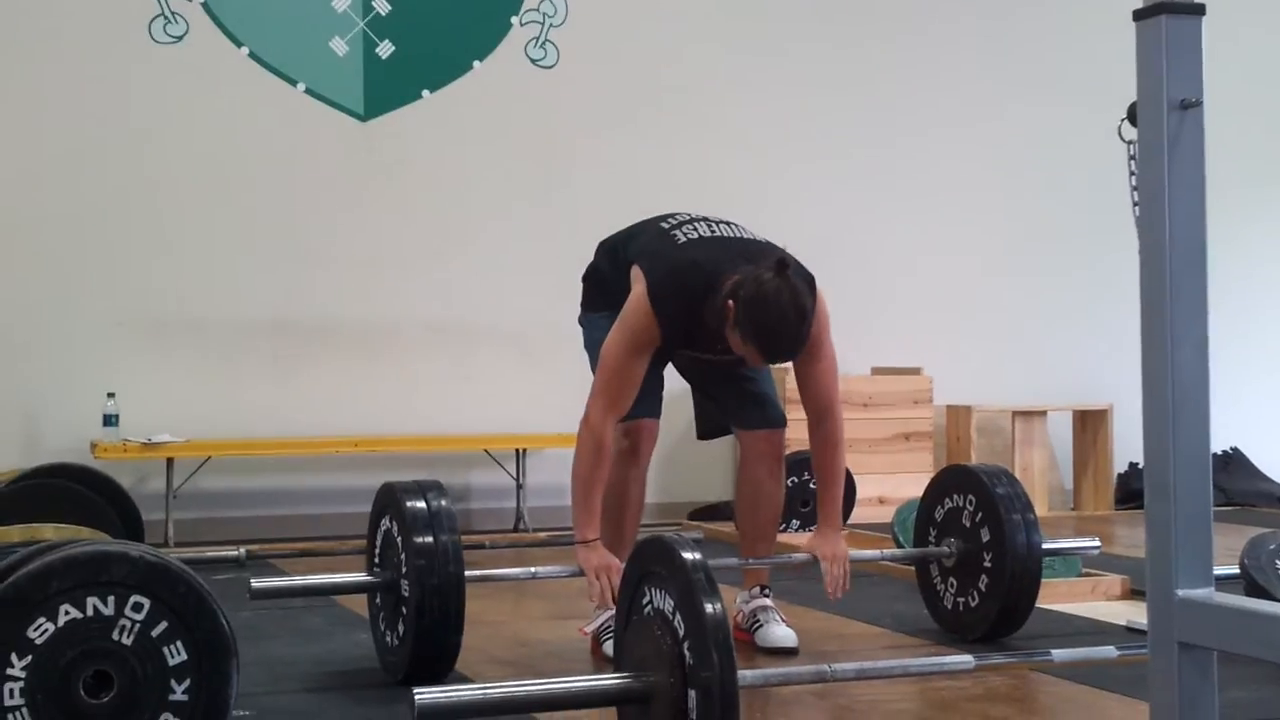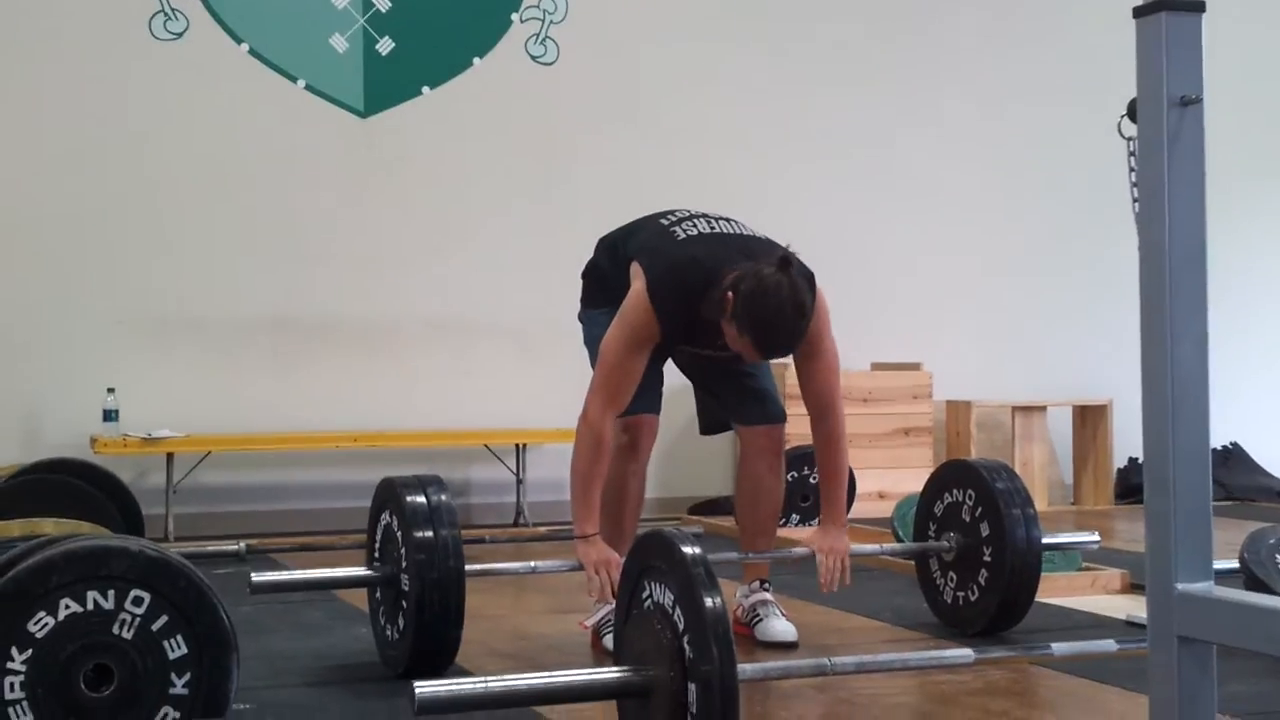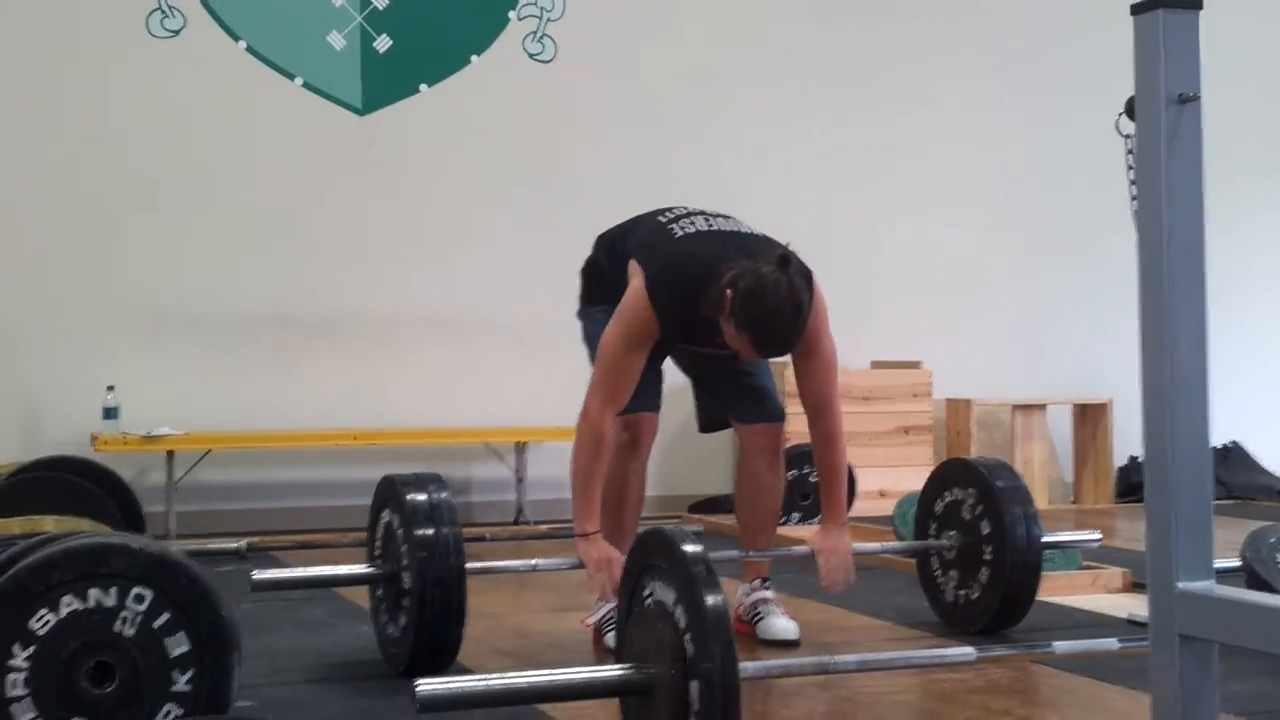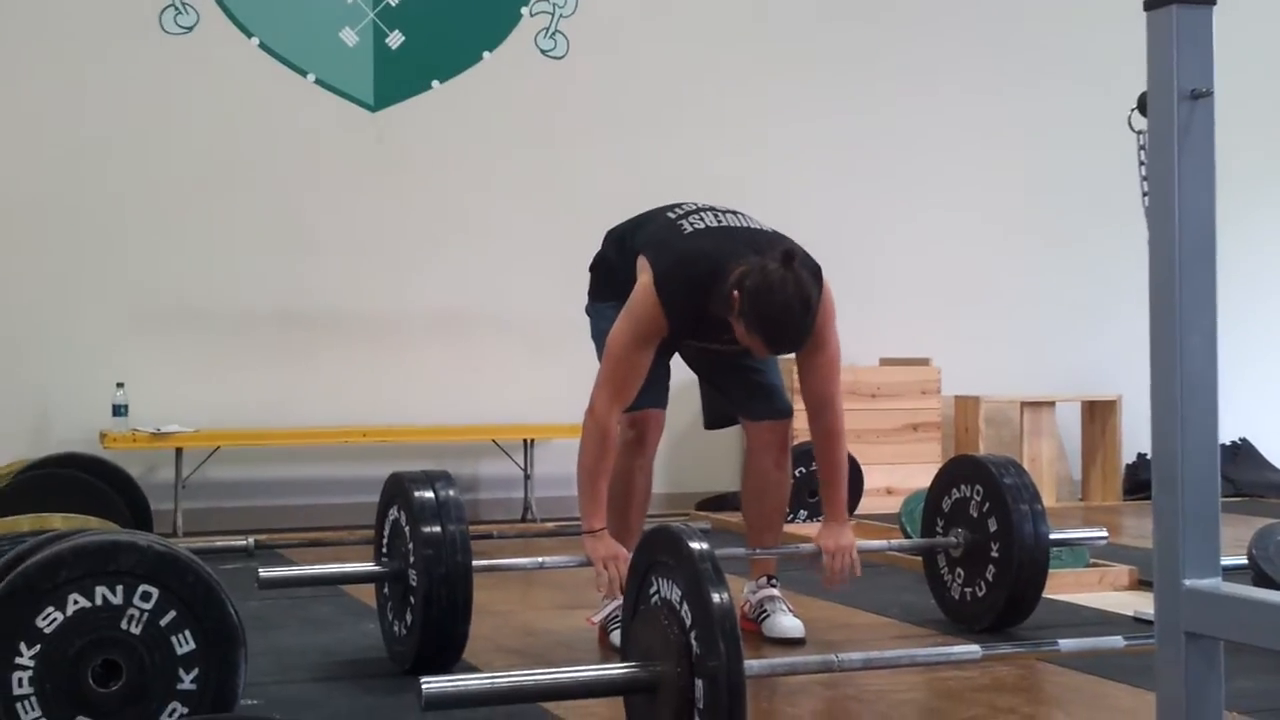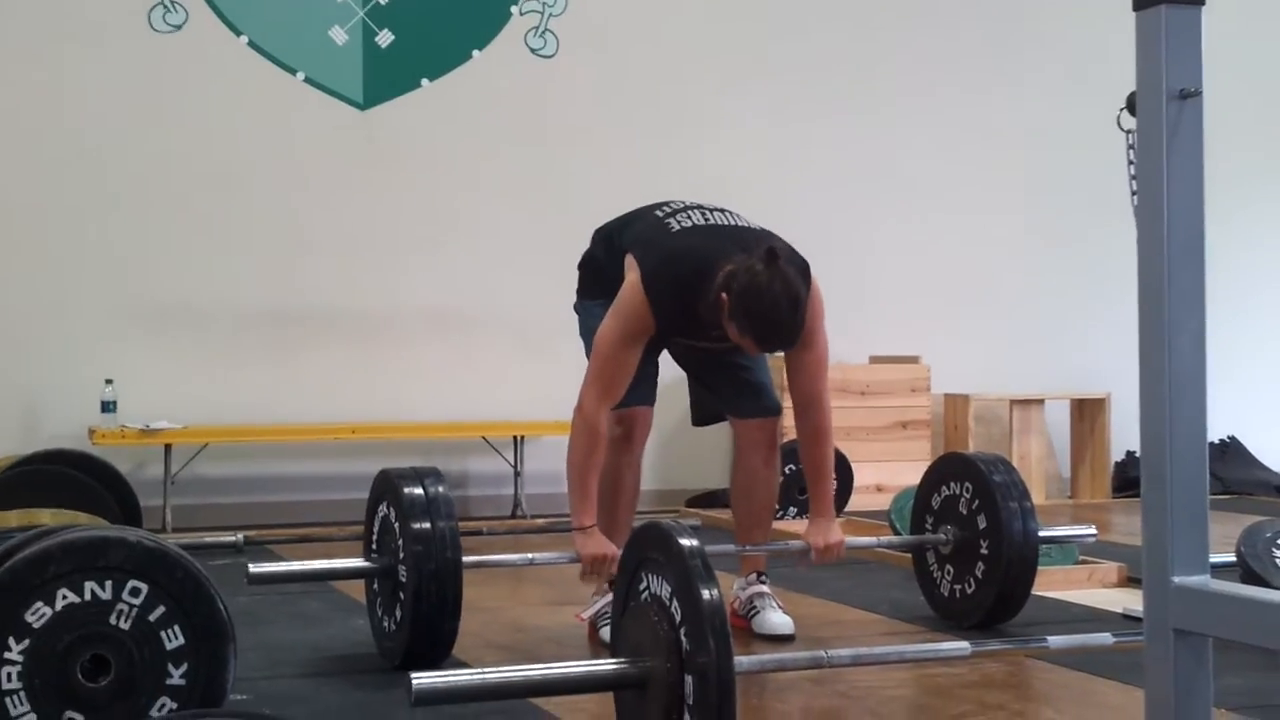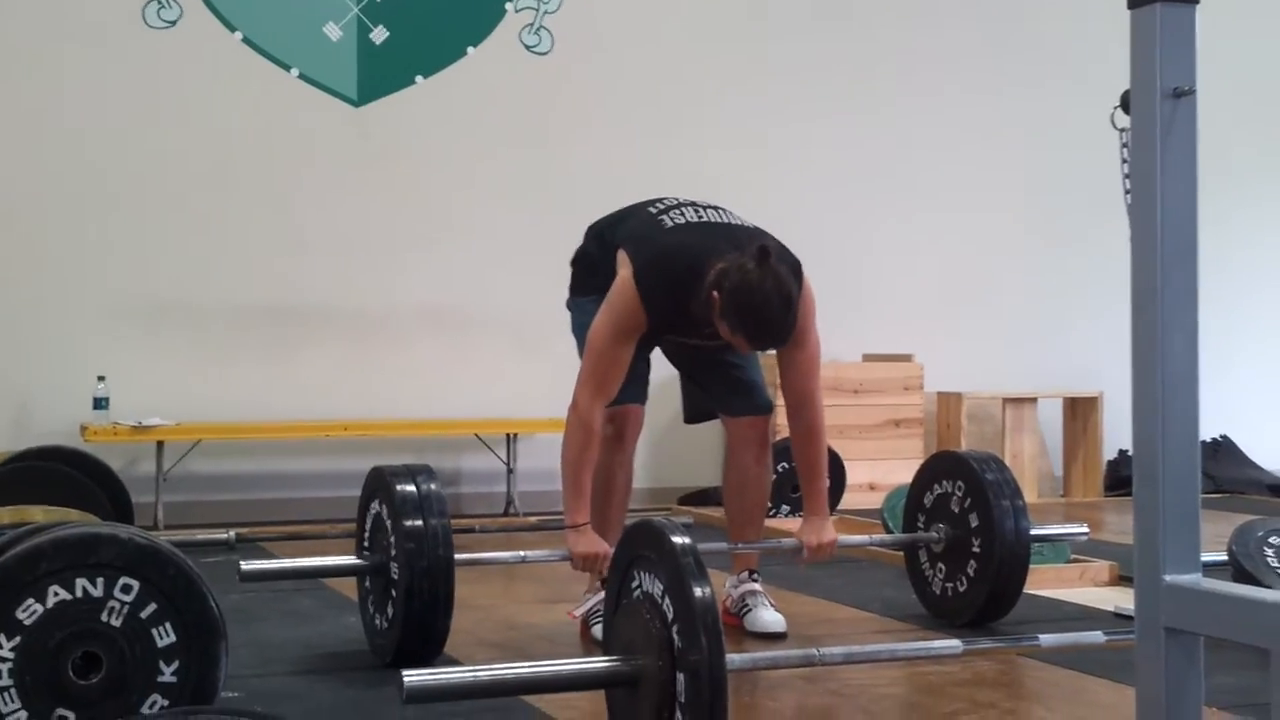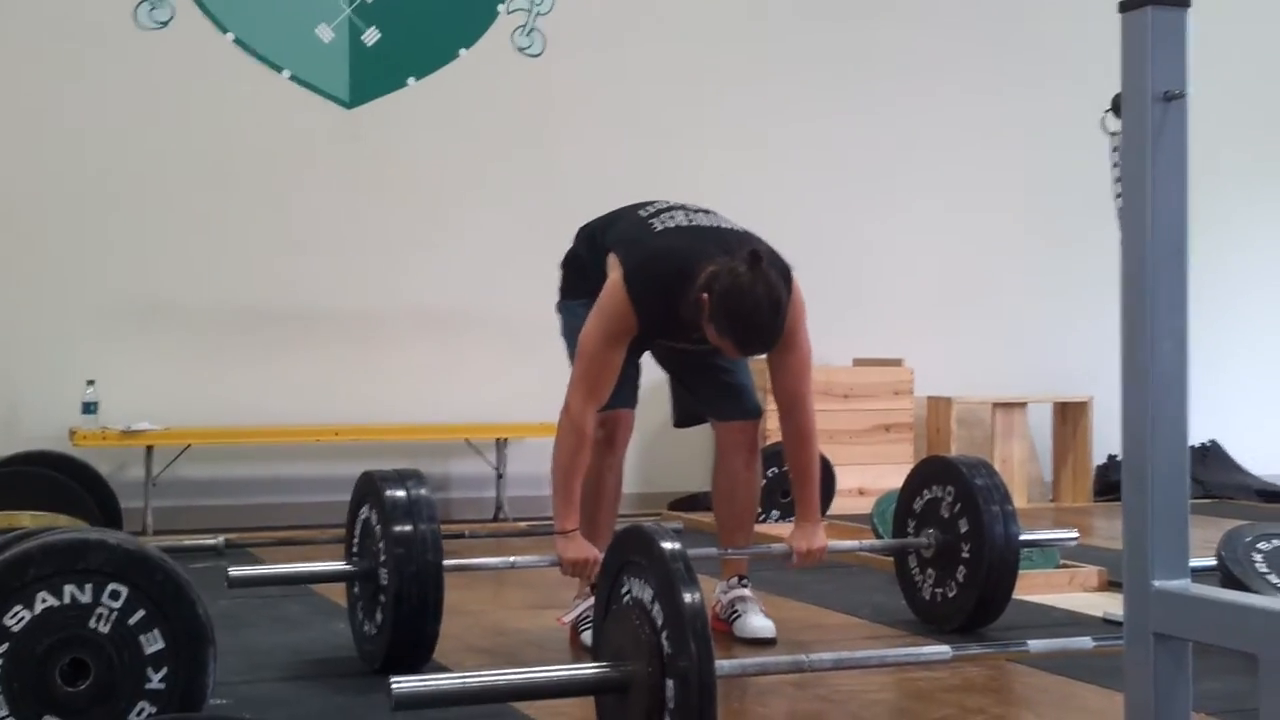
dt=0.1s
person 1, frame 1
left shoulder: (802, 303)
right shoulder: (654, 299)
left elbow: (825, 418)
right elbow: (599, 419)
left wrist: (830, 529)
right wrist: (588, 540)
left hip: (713, 315)
right hip: (616, 296)
left knee: (767, 436)
right knee: (636, 433)
left ankle: (755, 601)
right ankle: (613, 609)
person 1, frame 2
left shoulder: (801, 299)
right shoulder: (650, 295)
left elbow: (827, 413)
right elbow: (598, 416)
left wrist: (834, 524)
right wrist: (587, 535)
left hip: (710, 312)
right hip: (614, 293)
left knee: (767, 431)
right knee: (635, 428)
left ankle: (755, 595)
right ankle: (613, 603)
person 1, frame 3
left shoulder: (800, 297)
right shoulder: (650, 293)
left elbow: (824, 413)
right elbow: (598, 413)
left wrist: (835, 523)
right wrist: (587, 533)
left hip: (709, 306)
right hip: (614, 289)
left knee: (766, 429)
right knee: (635, 427)
left ankle: (756, 593)
right ankle: (615, 601)
person 1, frame 4
left shoulder: (809, 293)
right shoulder: (658, 289)
left elbow: (825, 409)
right elbow: (605, 410)
left wrist: (836, 520)
right wrist: (595, 530)
left hip: (719, 307)
right hip: (624, 285)
left knee: (774, 426)
right knee: (642, 423)
left ankle: (762, 591)
right ankle: (620, 599)
person 1, frame 5
left shoulder: (797, 290)
right shoulder: (646, 288)
left elbow: (812, 408)
right elbow: (593, 407)
left wrist: (823, 516)
right wrist: (585, 527)
left hip: (708, 294)
right hip: (612, 283)
left knee: (762, 424)
right knee: (629, 421)
left ankle: (752, 588)
right ankle: (610, 595)
person 1, frame 6
left shoulder: (788, 288)
right shoulder: (637, 283)
left elbow: (804, 405)
right elbow: (588, 404)
left wrist: (817, 515)
right wrist: (578, 525)
left hip: (701, 291)
right hip: (603, 280)
left knee: (754, 421)
right knee: (621, 419)
left ankle: (744, 586)
right ankle: (602, 593)
person 1, frame 7
left shoulder: (778, 292)
right shoulder: (628, 287)
left elbow: (796, 410)
right elbow: (580, 408)
left wrist: (809, 520)
right wrist: (567, 531)
left hip: (690, 292)
right hip: (593, 283)
left knee: (743, 426)
right knee: (611, 423)
left ankle: (734, 591)
right ankle: (592, 599)
